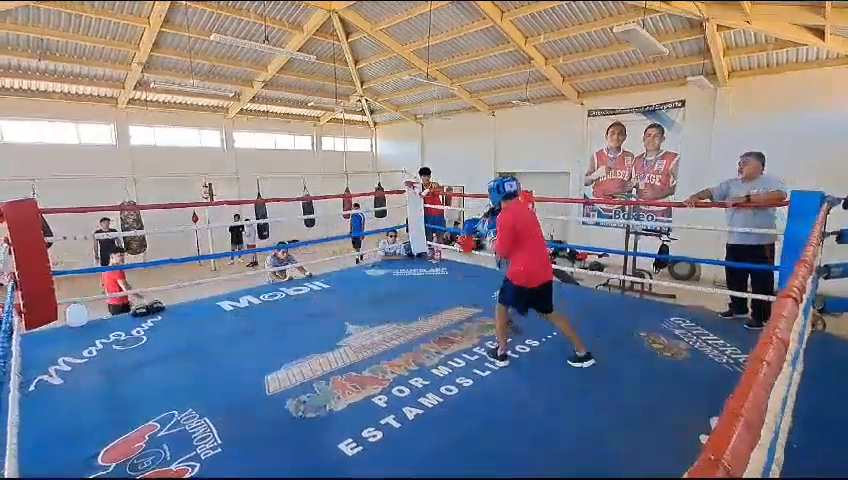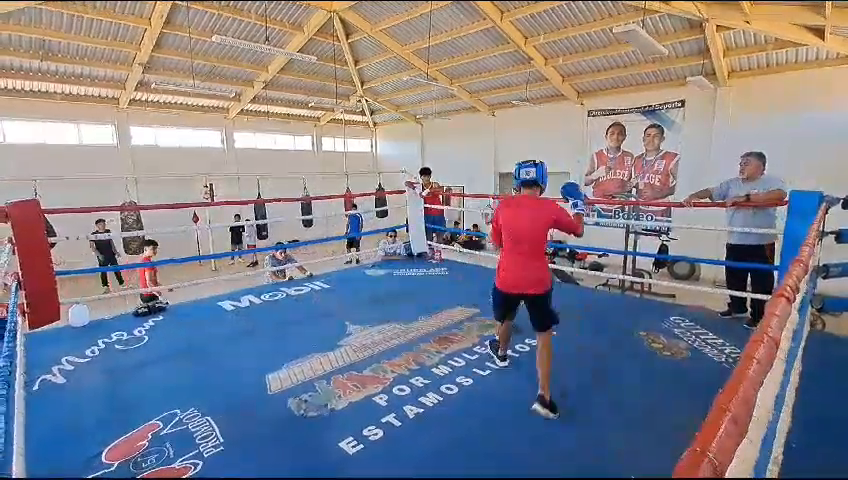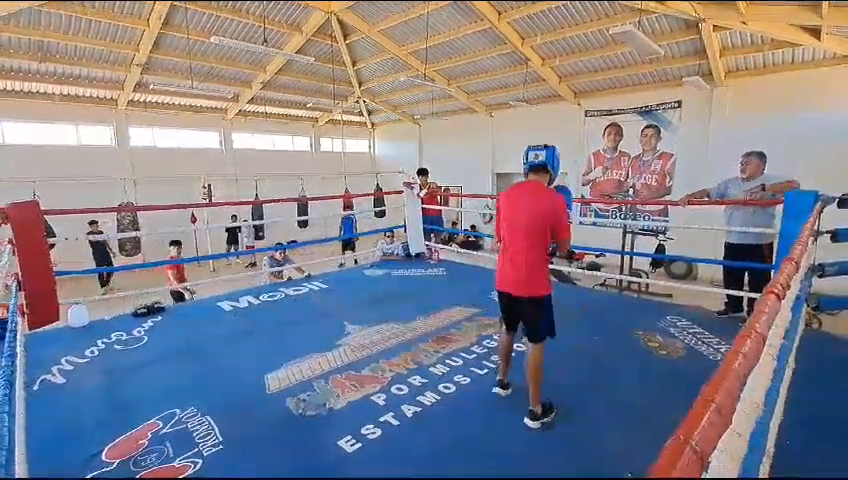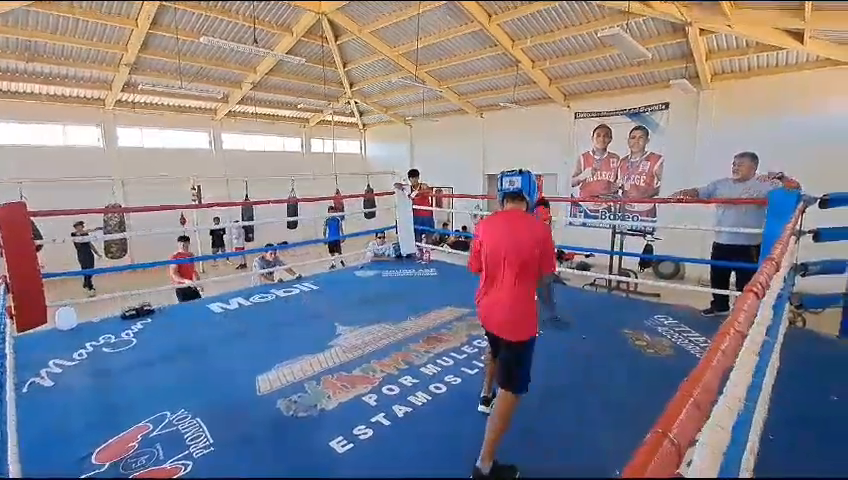
dt=0.3s
person 1, frame 1
left shoulder: (505, 216)
right shoulder: (524, 208)
left elbow: (502, 254)
left wrist: (497, 239)
left hip: (521, 275)
right hip: (544, 272)
left knee: (501, 306)
right knee: (550, 314)
left ankle: (501, 353)
right ankle: (583, 353)
person 1, frame 2
left shoulder: (503, 207)
right shoulder: (551, 207)
left elbow: (496, 243)
right elbow: (578, 230)
right wrist: (578, 206)
left hip: (507, 279)
right hip: (538, 281)
left knee: (505, 319)
right knee: (544, 335)
left ankle: (501, 353)
right ankle: (544, 396)
person 1, frame 3
left shoulder: (507, 196)
right shoulder: (554, 201)
right elbow: (563, 246)
left hip: (505, 278)
right hip: (533, 282)
left knee: (509, 330)
right knee: (536, 343)
left ankle: (502, 380)
right ankle: (535, 409)
person 1, frame 4
left shoulder: (484, 226)
right shoulder: (539, 228)
left elbow: (475, 268)
right elbow: (544, 275)
left hip: (488, 310)
right hip: (518, 318)
left knee: (498, 353)
right knee: (512, 390)
left ankle: (486, 394)
person 2, frame 1
left shoulder: (771, 182)
right shoulder: (731, 184)
left elbow: (780, 195)
right elbow: (711, 192)
left wrist: (746, 198)
right wrist: (695, 197)
left hip: (761, 243)
right hip: (735, 242)
left knee: (761, 281)
right knee: (734, 279)
left ankle: (760, 317)
right ankle: (738, 308)
person 2, frame 2
left shoulder: (771, 181)
right shoulder: (731, 184)
left elbow: (780, 195)
right elbow: (711, 191)
left wrist: (746, 198)
right wrist: (694, 196)
left hip: (761, 244)
right hip: (735, 242)
left knee: (761, 282)
right knee: (734, 279)
left ankle: (758, 316)
right ankle: (737, 308)
person 2, frame 3
left shoulder: (771, 181)
right shoulder: (731, 183)
left elbow: (794, 185)
right elbow: (708, 192)
left wrist: (763, 188)
right wrist: (690, 196)
left hip: (759, 243)
right hip: (733, 242)
left knee: (759, 281)
right knee: (731, 278)
right ankle: (734, 307)
person 2, frame 4
left shoulder: (765, 184)
right shoulder: (721, 184)
left elbow: (794, 187)
right elbow: (698, 192)
left wrist: (780, 177)
right wrist: (684, 192)
left hip: (748, 245)
right hip: (721, 243)
left knee: (745, 282)
right knee: (718, 277)
right ankle: (719, 306)
